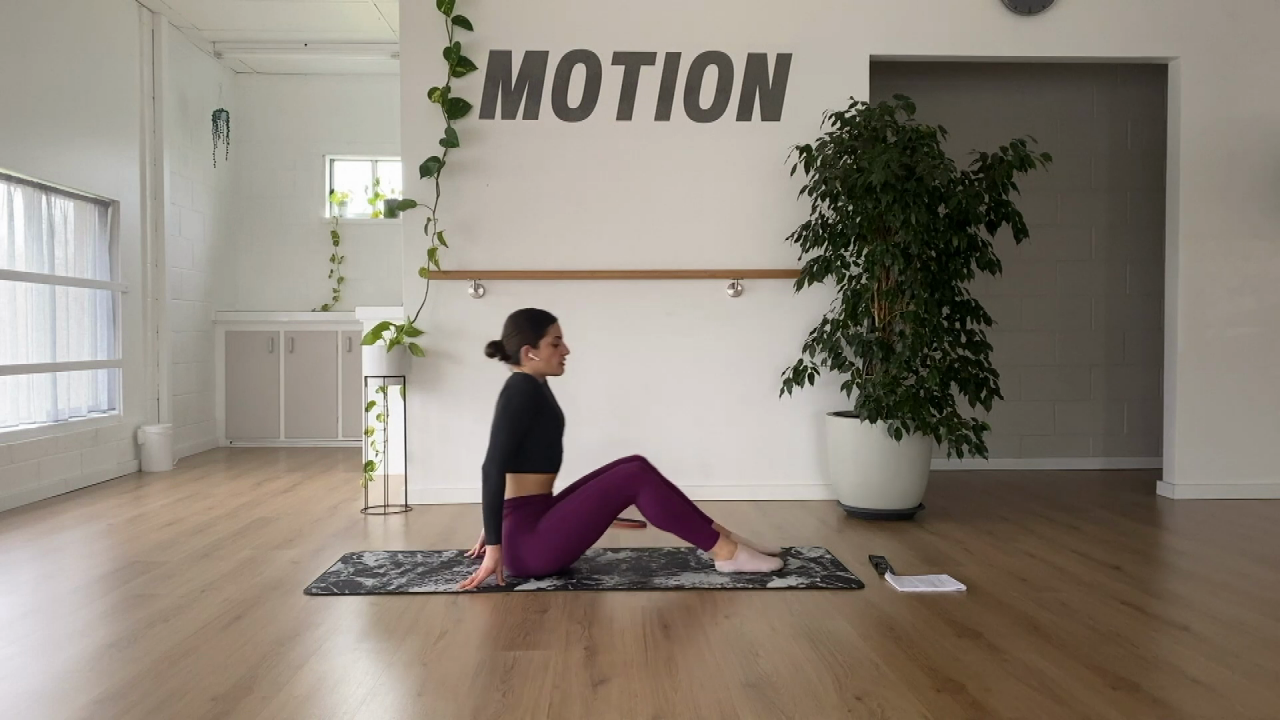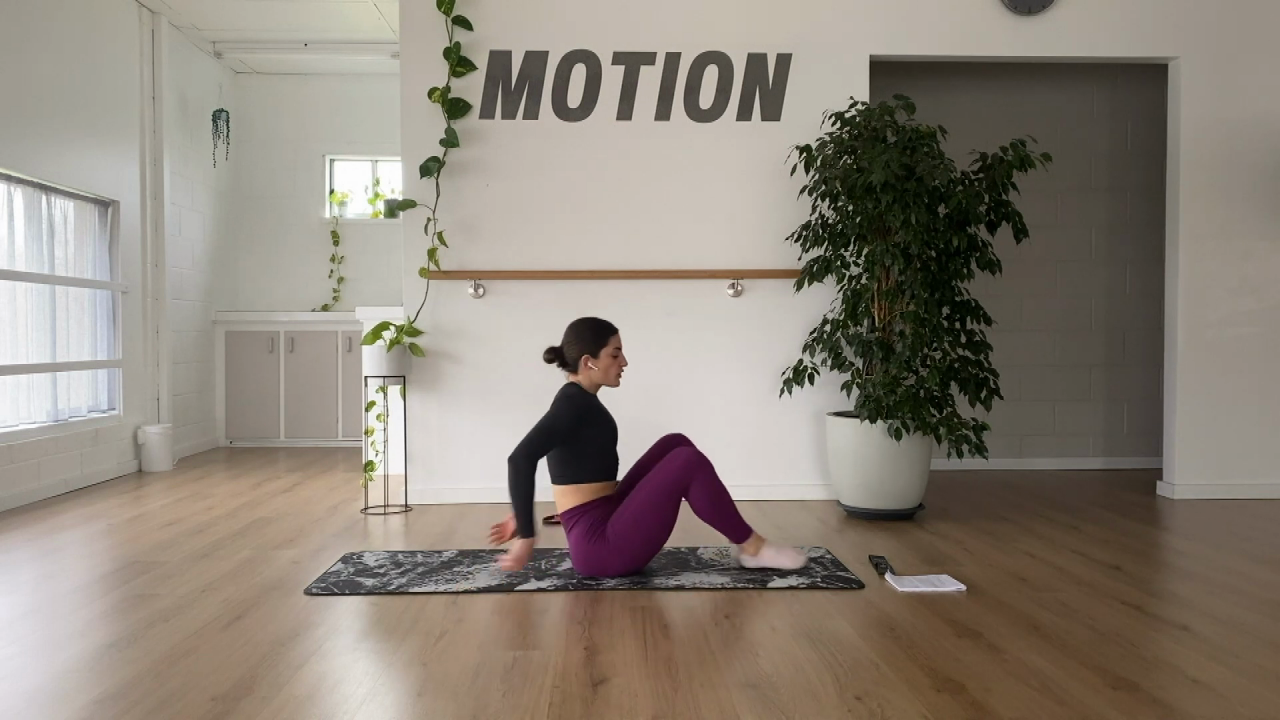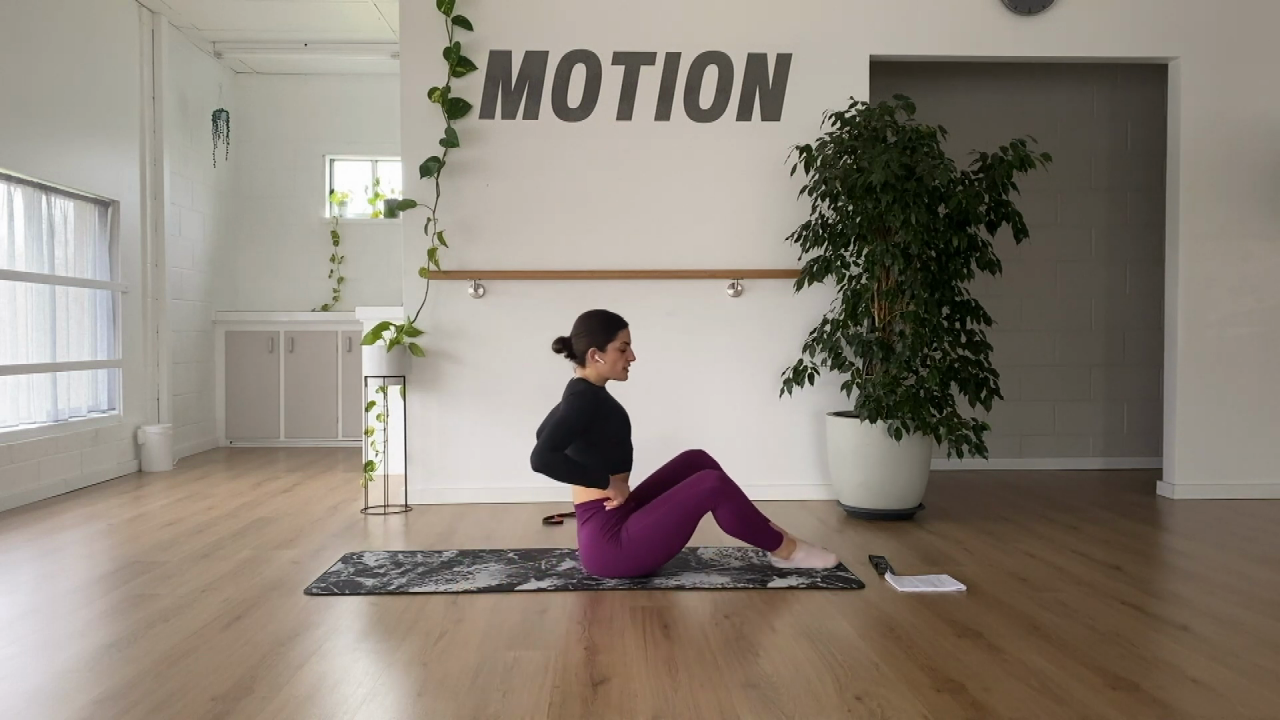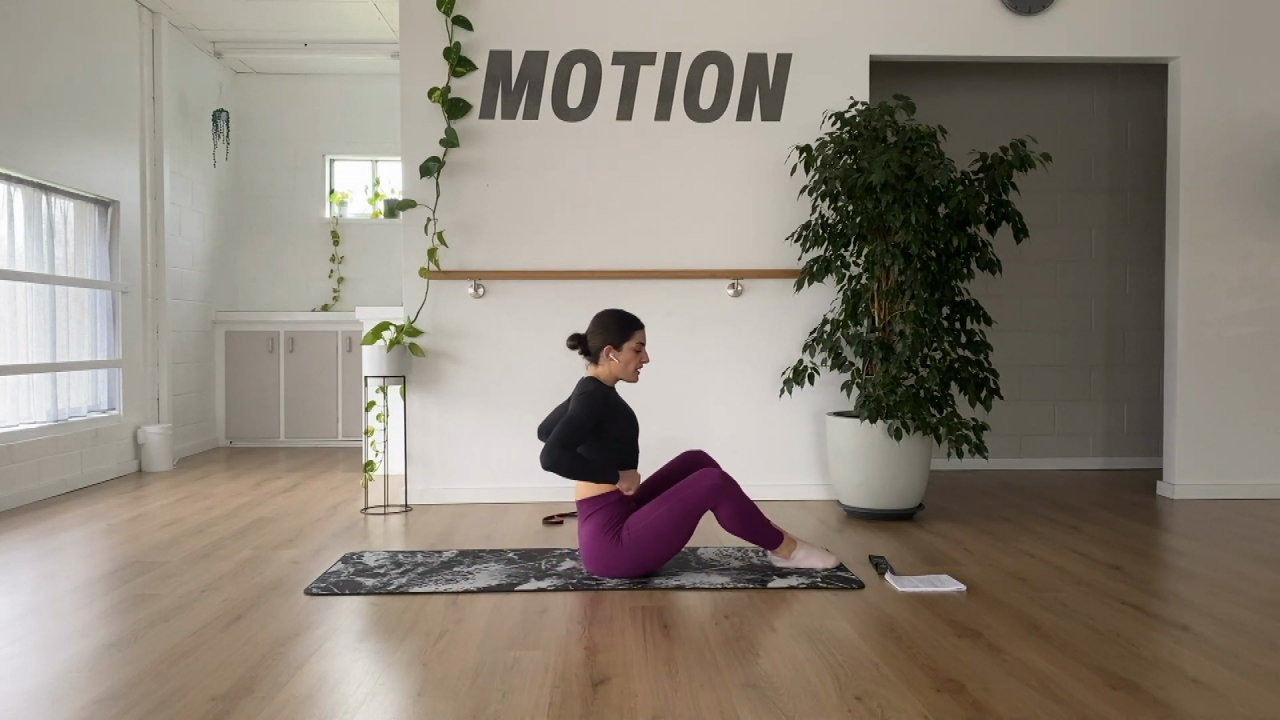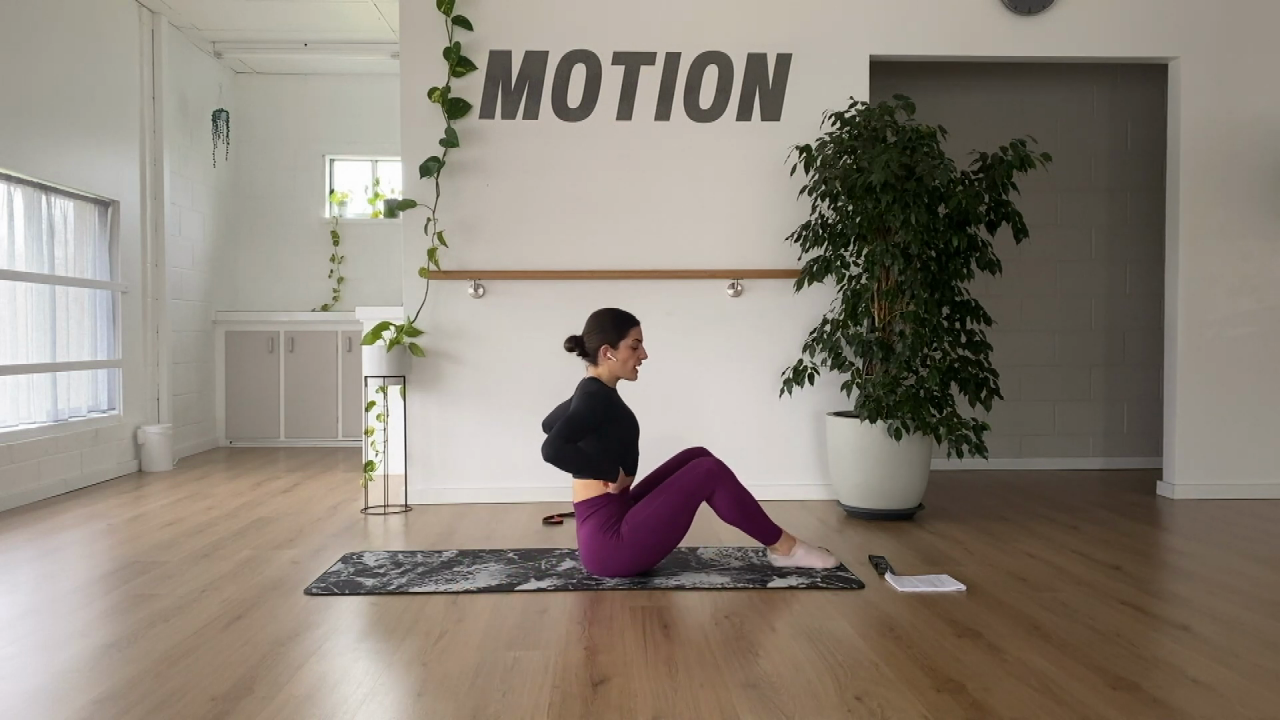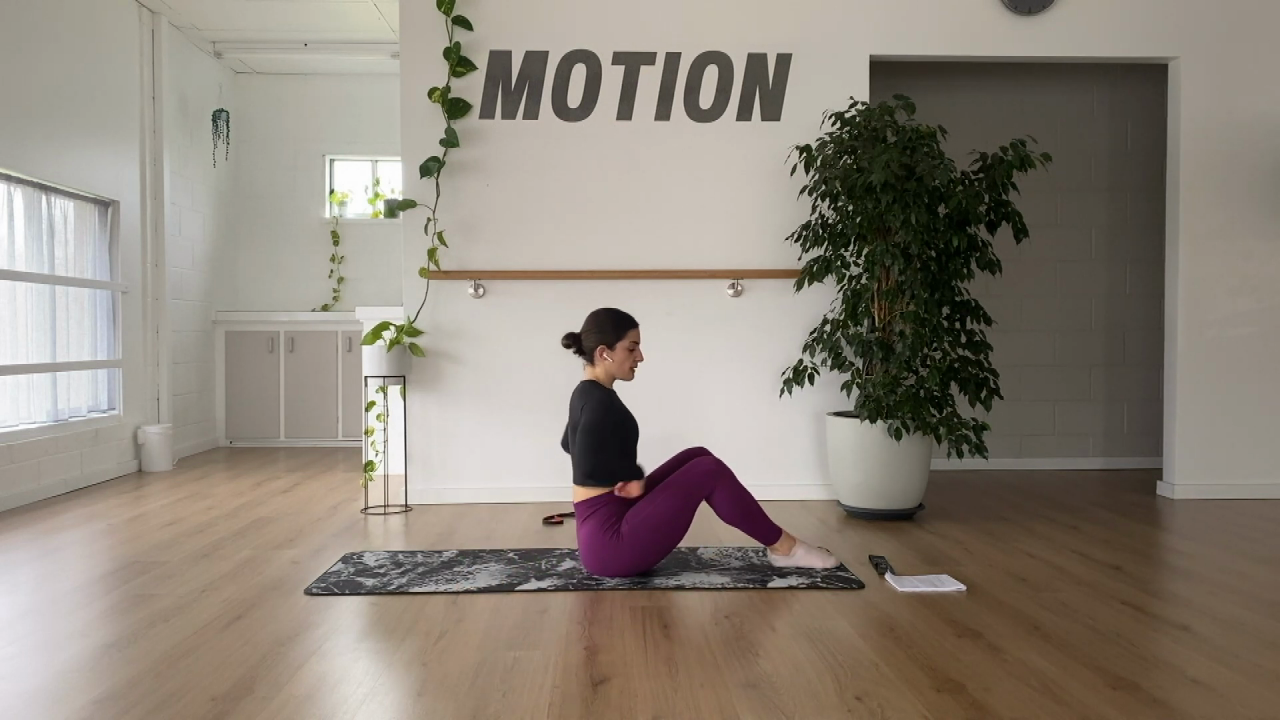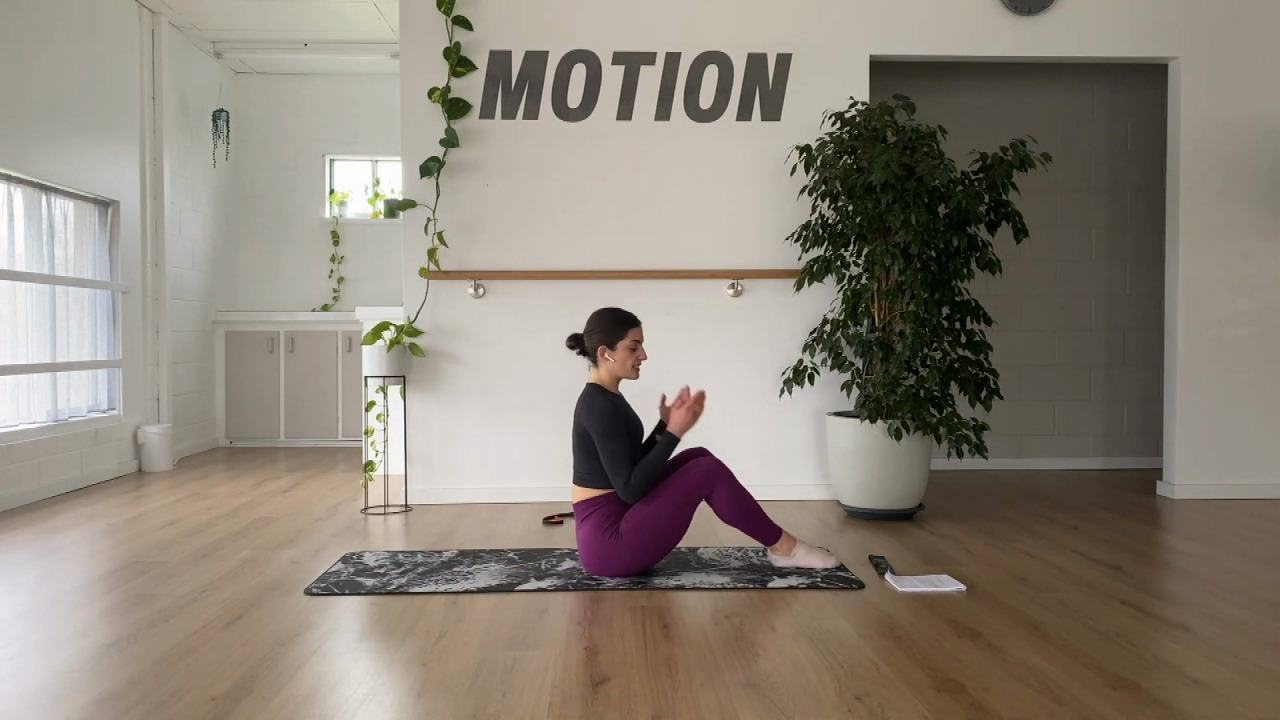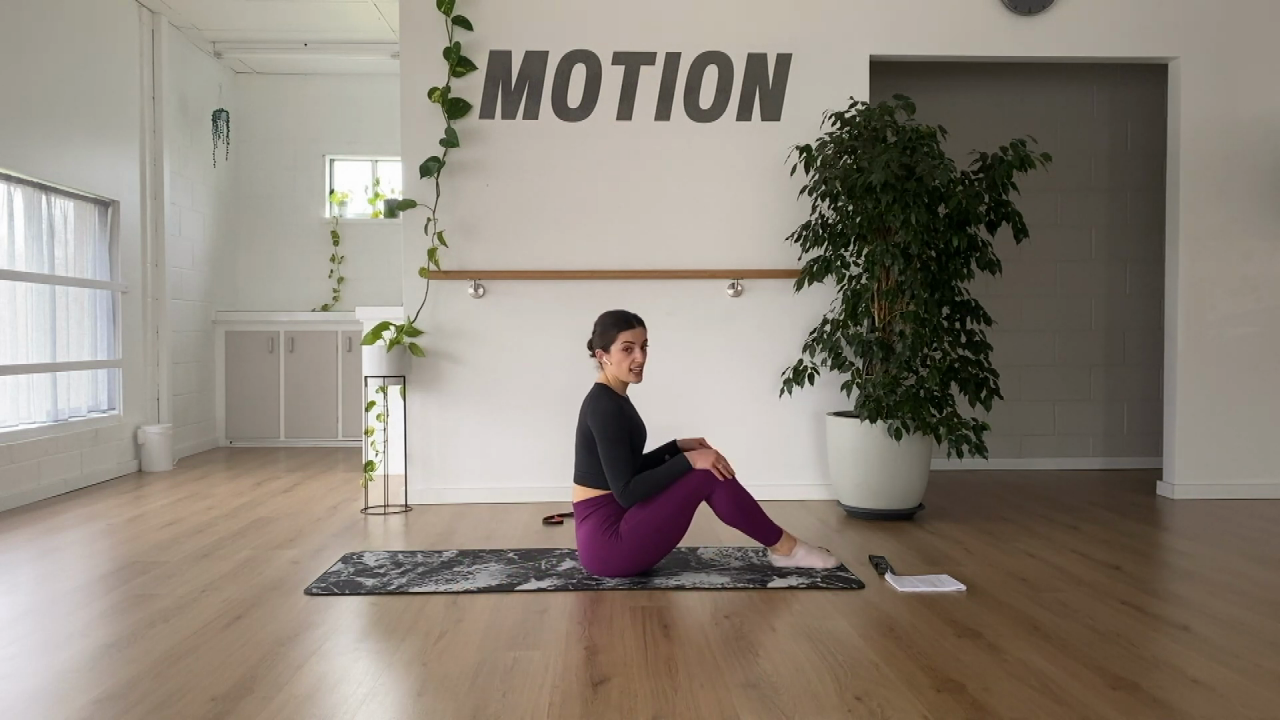
dt=0.5s
person 1, frame 1
left shoulder: (533, 388)
right shoulder: (521, 391)
left elbow: (504, 466)
right elbow: (495, 465)
left wrist: (494, 529)
right wrist: (495, 545)
left hip: (538, 527)
right hip: (531, 544)
left knee: (634, 467)
right knee: (634, 477)
left ankle: (721, 538)
right ankle: (724, 551)
person 1, frame 2
left shoulder: (578, 399)
right shoulder: (574, 403)
left elbow: (526, 456)
right elbow: (521, 458)
left wrist: (519, 516)
right wrist: (525, 535)
left hip: (605, 530)
right hip: (601, 547)
left knee: (675, 443)
right knee: (688, 462)
left ankle: (746, 541)
right ankle: (752, 546)
person 1, frame 3
left shoulder: (585, 393)
right shoulder: (584, 399)
left elbow: (544, 433)
right elbow: (542, 458)
right wrist: (606, 482)
left hip: (618, 522)
right hip: (609, 544)
left knee: (696, 462)
right knee: (712, 485)
left ankle: (770, 533)
right ankle: (784, 549)
person 1, frame 4
left shoulder: (592, 391)
right shoulder: (594, 397)
left elbow: (545, 431)
right elbow: (551, 457)
right wrist: (615, 475)
left hip: (619, 521)
right hip: (611, 544)
left knee: (696, 462)
right knee: (713, 483)
left ankle: (769, 533)
right ankle: (784, 548)
person 1, frame 5
left shoulder: (593, 391)
right shoulder: (597, 397)
left elbow: (550, 424)
right elbow: (552, 449)
right wrist: (611, 473)
left hip: (612, 523)
right hip: (609, 543)
left knee: (696, 458)
right knee: (709, 471)
left ankle: (773, 536)
right ankle: (783, 547)
person 1, frame 6
left shoulder: (589, 393)
right shoulder: (598, 399)
left elbow: (570, 443)
right elbow: (586, 465)
right wrist: (633, 473)
left hip: (608, 528)
right hip: (610, 543)
left knee: (698, 457)
right knee: (708, 472)
left ankle: (777, 541)
right ankle: (784, 547)
person 1, frame 7
left shoulder: (607, 398)
right shoulder: (600, 405)
left elbow: (633, 468)
right elbow: (629, 487)
left wrist: (664, 426)
right wrist: (674, 432)
left hip: (612, 526)
right hip: (608, 544)
left knee: (699, 458)
right knee: (708, 470)
left ankle: (777, 541)
right ankle: (783, 547)
person 1, frame 8
left shoulder: (613, 399)
right shoulder: (606, 406)
right elbow: (626, 492)
left wrist: (678, 448)
right wrist: (687, 460)
left hip: (612, 528)
right hip: (608, 543)
left knee: (704, 466)
right knee: (708, 475)
left ankle: (779, 543)
right ankle: (784, 547)
